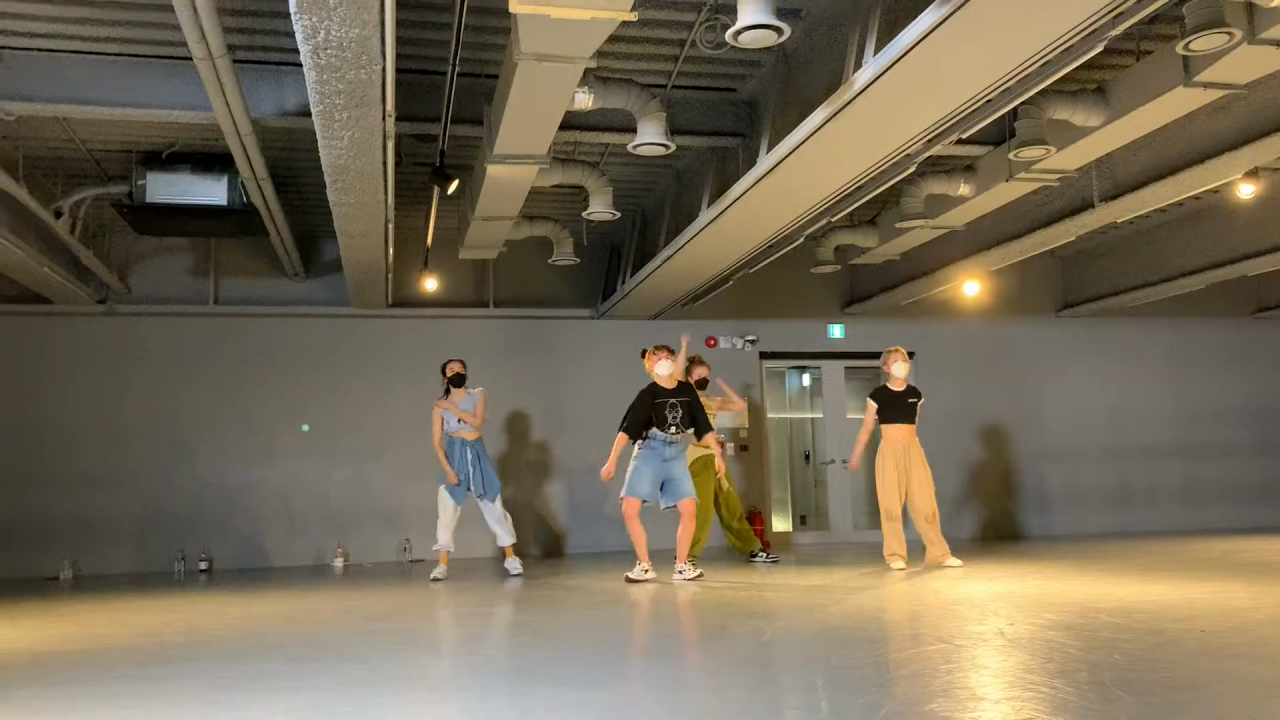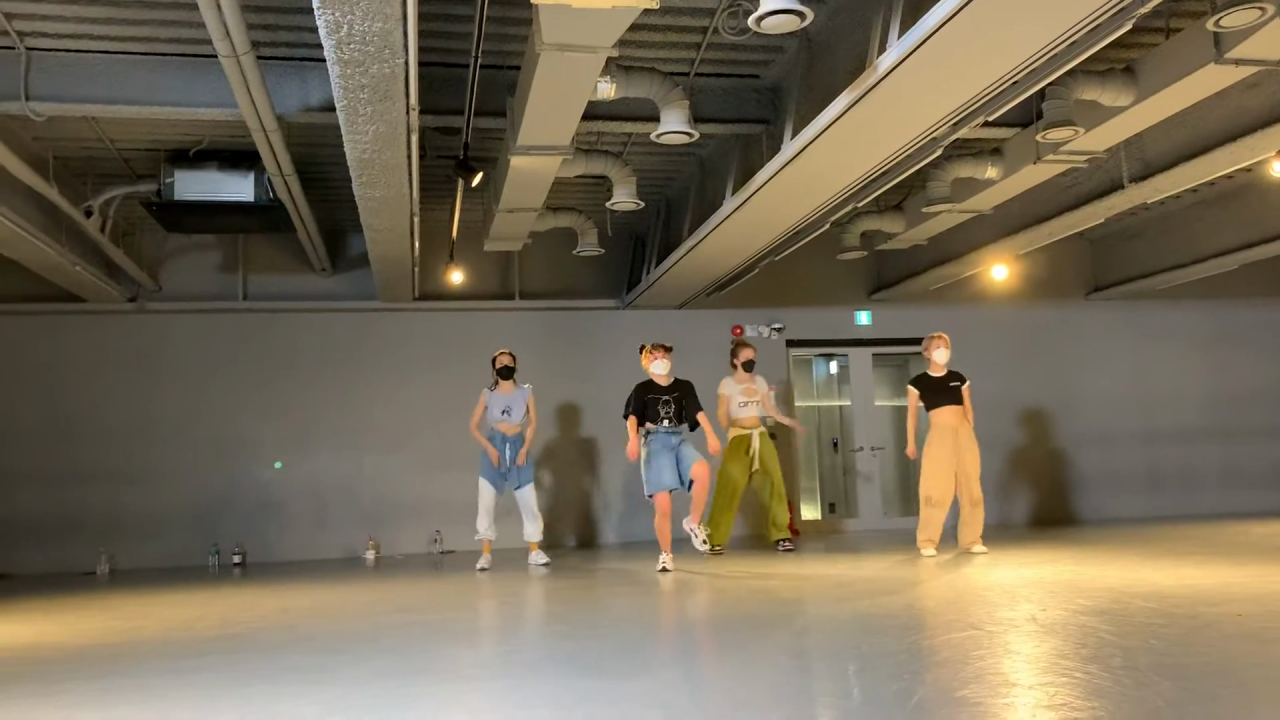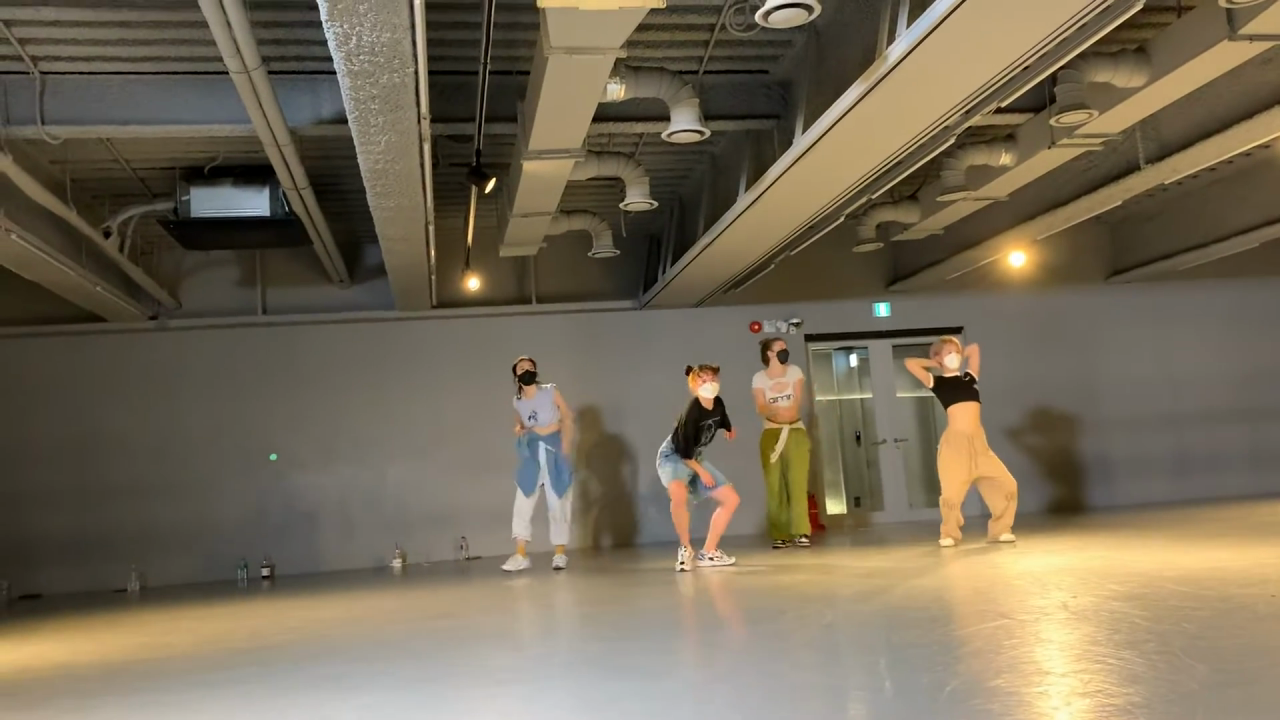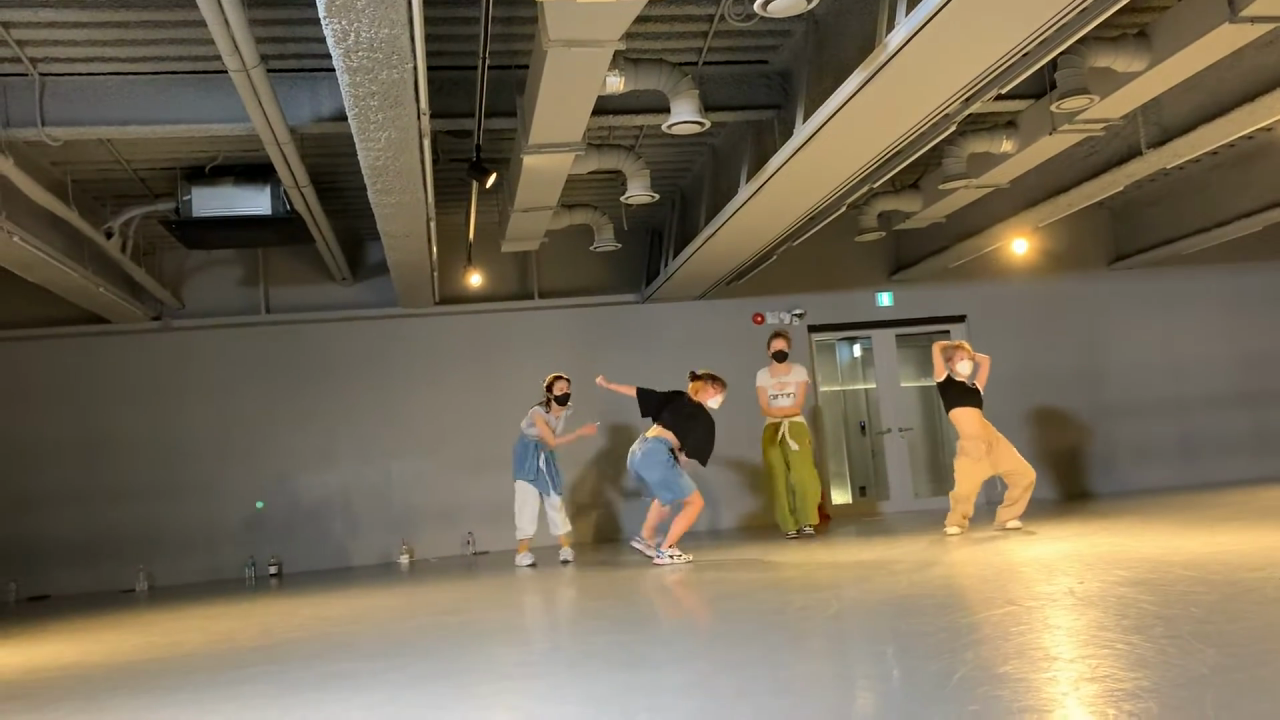
dt=1s
person 1, frame 1
left shoulder: (687, 389)
right shoulder: (648, 394)
left elbow: (703, 425)
right elbow: (628, 427)
left wrist: (717, 454)
right wrist: (612, 460)
left hip: (676, 453)
right hip: (650, 451)
left knee: (688, 510)
right knee: (630, 509)
left ankle: (682, 566)
right ankle: (644, 564)
person 1, frame 2
left shoulder: (684, 386)
right shoulder: (642, 389)
left elbow: (698, 411)
right elbow: (631, 415)
left wrist: (710, 434)
right wrist: (633, 438)
left hip: (679, 440)
right hip: (655, 443)
left knee: (702, 472)
right knee: (662, 505)
left ankle: (694, 522)
right ankle: (666, 555)
person 1, frame 3
left shoulder: (717, 403)
right shoulder: (692, 411)
right elbow: (683, 450)
left wrist: (729, 430)
right wrist: (701, 471)
left hip: (695, 459)
right hip: (672, 457)
left knee: (731, 499)
right knee: (678, 492)
left ankle: (708, 552)
right ankle: (685, 548)
person 1, frame 4
left shoulder: (676, 398)
right shoulder: (706, 420)
left elbow: (642, 393)
right elbow: (698, 453)
left wrist: (609, 385)
right wrist: (681, 461)
left hip: (638, 450)
right hip: (659, 456)
left knee: (667, 495)
right knee: (694, 503)
left ankle: (645, 538)
right ankle: (665, 550)
person 2, frame 1
left shoulder: (915, 394)
right shoulder: (878, 394)
right elbow: (867, 426)
right wrist: (856, 455)
left hip: (912, 449)
right hip: (889, 450)
left knee: (924, 502)
right knee: (891, 504)
left ankle: (939, 554)
right ankle: (896, 555)
person 2, frame 2
left shoulder: (959, 378)
right shoulder: (918, 382)
left elbow: (968, 409)
right elbow: (912, 413)
left wrist: (969, 436)
right wrist: (911, 442)
left hip: (963, 434)
right hip: (938, 435)
left knee: (971, 490)
right knee: (935, 490)
left ankle: (970, 540)
right ankle: (927, 542)
person 2, frame 3
left shoulder: (969, 377)
right shoulder: (936, 382)
left elbow: (974, 348)
right elbow: (909, 363)
left wrist: (959, 359)
right wrist: (934, 363)
left hip: (978, 441)
right hip: (954, 441)
left knee: (1007, 485)
right knee: (951, 493)
left ankle: (1000, 530)
right ankle: (949, 534)
person 2, frame 4
left shoulder: (974, 387)
right shoulder: (945, 381)
left elbow: (985, 360)
right elbow: (936, 347)
right wrist: (953, 348)
left hip: (992, 441)
right hip: (969, 447)
left knee: (1026, 475)
right knee: (964, 490)
left ankle: (1006, 517)
right ankle: (955, 522)
person 3, frame 1
left shoulder: (477, 395)
right shoulder: (440, 406)
left elbow: (476, 421)
right elbow: (437, 442)
left wrist: (453, 408)
right wrist: (448, 469)
left hip: (477, 454)
right hip: (454, 455)
left knee: (493, 506)
right knee: (447, 510)
left ankle: (510, 556)
right ankle: (442, 564)
person 3, frame 2
left shoulder: (525, 392)
right shoulder: (487, 395)
left elbow: (532, 423)
right elbow: (473, 426)
left wrist: (525, 449)
right wrist: (489, 447)
left hip: (517, 448)
right hip: (494, 448)
left knee: (528, 500)
right knee: (486, 500)
left ankle: (535, 551)
right ankle: (486, 553)
person 3, frame 3
left shoulder: (550, 391)
right shoulder: (518, 400)
left elbow: (568, 418)
left wrist: (566, 443)
right wrist: (519, 429)
left hip: (554, 448)
right hip: (531, 450)
left knee: (557, 502)
right knee: (524, 501)
left ankle: (560, 553)
right ankle: (520, 555)
person 3, frame 4
left shoulder: (566, 410)
right shoulder: (537, 413)
right elbow: (552, 441)
right wrist: (581, 433)
left hip: (544, 453)
right hip: (526, 452)
left knee: (554, 499)
right knee: (529, 498)
left ankle: (565, 547)
right ankle: (522, 551)
person 4, frame 1
left shoulder: (712, 401)
left elbow: (741, 407)
left wrist: (724, 388)
left hip: (714, 455)
right hip: (698, 456)
left knee: (731, 506)
right knee: (702, 506)
left ankle: (753, 548)
right ankle: (687, 554)
person 4, frame 2
left shoulder: (760, 382)
right shoulder: (727, 384)
left elbow: (771, 411)
right elbow: (722, 416)
left wrist: (791, 422)
right wrist: (725, 421)
left hip: (761, 436)
right hip: (739, 437)
left knee: (774, 485)
right knee: (729, 489)
left ankle: (781, 536)
right ankle: (714, 540)
person 4, frame 3
left shoulder: (794, 371)
right shoulder: (759, 378)
left elbow: (799, 399)
right elbow: (761, 408)
left wrist: (788, 410)
right wrist: (773, 411)
left hip: (795, 430)
right hip: (771, 432)
left knee: (798, 481)
right knee: (774, 484)
left ankle: (800, 532)
right ankle: (780, 534)
person 4, frame 4
left shoulder: (799, 370)
right shoulder: (762, 375)
left elbow: (800, 402)
right elbow: (764, 406)
left wrist: (787, 410)
right wrist: (777, 411)
left hip: (796, 424)
right hip: (773, 427)
left knee: (802, 473)
right knee: (779, 477)
left ankle: (807, 522)
right ankle: (790, 526)
